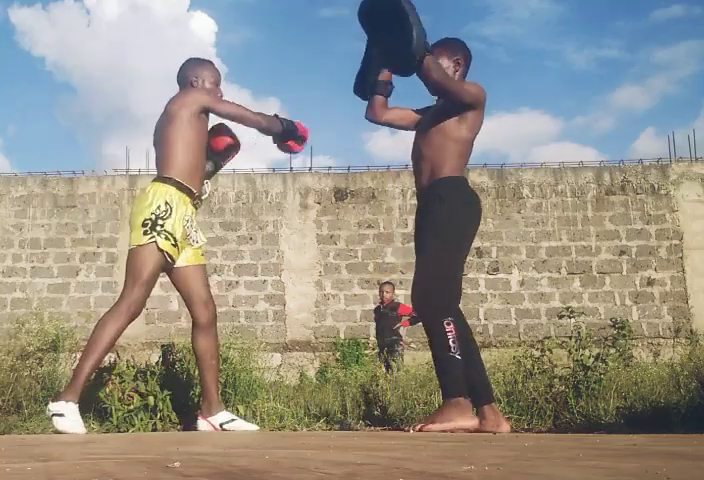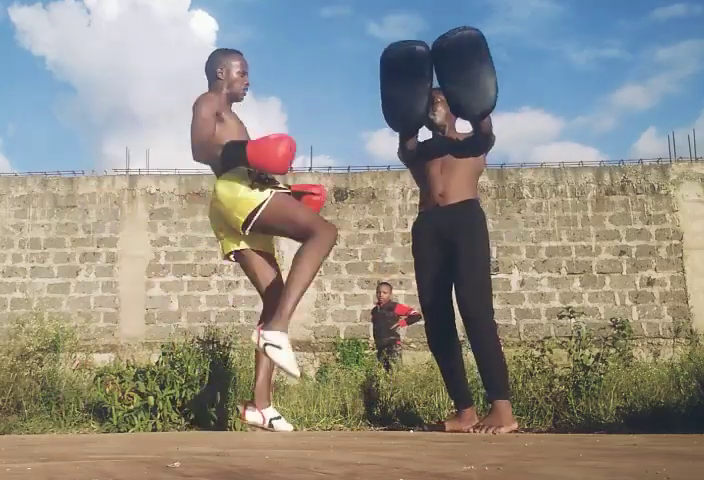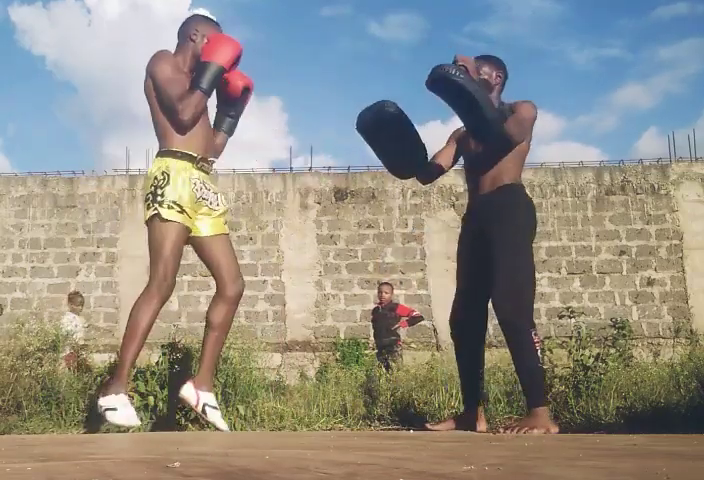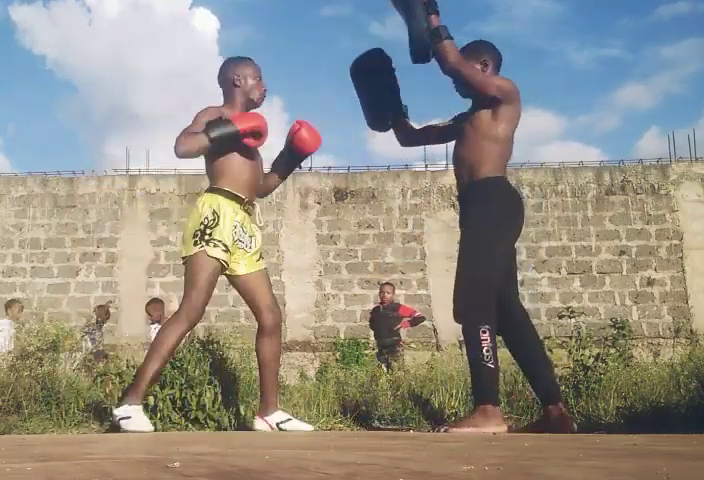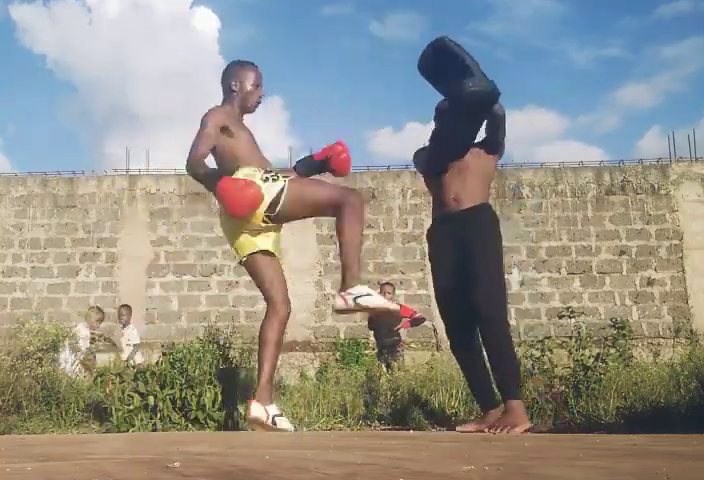
dt=1s
person 1, frame 1
left shoulder: (471, 97)
right shoulder: (428, 114)
left elbow: (439, 75)
right elbow: (376, 113)
right wrist: (386, 62)
left hip: (451, 202)
right hip: (431, 209)
left knee: (430, 298)
right knee: (441, 305)
left ankle: (458, 403)
right ankle: (488, 411)
person 1, frame 2
left shoulder: (472, 141)
right shoulder: (420, 150)
left elbow: (486, 133)
right elbow: (406, 147)
left hip: (467, 221)
right hip: (428, 225)
left knee: (477, 311)
right knee: (437, 323)
left ankle: (502, 407)
right ankle: (464, 410)
person 1, frame 3
left shoulder: (522, 110)
right shoulder: (463, 133)
left elbow: (509, 135)
right elbow: (429, 171)
left wrist: (475, 89)
left hip: (510, 209)
right hip: (476, 217)
left knee: (511, 306)
right knee: (464, 316)
left ankle: (541, 411)
right ankle: (472, 411)
person 1, frame 4
left shoulder: (505, 92)
right shoulder: (465, 121)
left elbow: (453, 64)
right elbow: (409, 137)
left hip: (492, 201)
right hip: (482, 206)
left knee: (473, 299)
right knee: (504, 305)
left ankle: (489, 410)
right ankle: (554, 409)
person 1, frame 5
left shoulder: (486, 145)
right shoulder: (426, 155)
left elbow: (497, 116)
right elbow: (431, 163)
left wrist: (478, 94)
right wrist: (450, 124)
left hip: (479, 223)
right hip: (442, 231)
left knee: (489, 309)
right knee: (458, 325)
left ankle: (515, 406)
right ankle: (490, 408)
person 2, frame 1
left shoulder: (187, 122)
right shoulder: (191, 99)
right elbow: (252, 119)
left wrist: (218, 157)
right wrist: (286, 128)
left hip: (182, 217)
right hip: (164, 206)
left knee: (205, 313)
right knee: (131, 302)
left ankle: (211, 410)
right ankle: (68, 398)
person 2, frame 2
left shoulder: (230, 118)
right shoulder: (208, 102)
right elbow: (201, 151)
left wrist: (294, 194)
right wrist: (244, 152)
right hip: (238, 191)
left knee: (275, 297)
right knee: (323, 232)
left ankle: (261, 404)
right ankle: (276, 328)
person 2, frame 3
left shoulder: (193, 85)
right shoulder: (162, 62)
left elbow: (213, 148)
right elbow: (183, 116)
left wrist: (233, 104)
right wrist: (212, 72)
left hip: (201, 186)
right hip: (173, 178)
left knee: (232, 286)
right knee: (161, 284)
left ankle: (201, 385)
right ankle: (115, 389)
person 2, frame 4
left shoulder: (244, 121)
right shoulder: (216, 115)
left elbow: (261, 188)
right elbow: (182, 147)
left wrist: (293, 156)
right wrist: (229, 130)
left hip: (243, 225)
right hip: (216, 217)
left knee: (271, 317)
right knee: (190, 312)
left ankle: (269, 411)
right ankle: (131, 403)
person 2, frame 5
left shoulder: (237, 130)
right shoulder: (219, 116)
left elbow: (275, 172)
right elbow: (193, 162)
left wrist: (316, 162)
right wrist: (220, 183)
left hip: (244, 221)
right hip: (252, 192)
left knee: (279, 305)
right knee: (350, 199)
left ankle: (262, 402)
right ankle: (352, 287)
